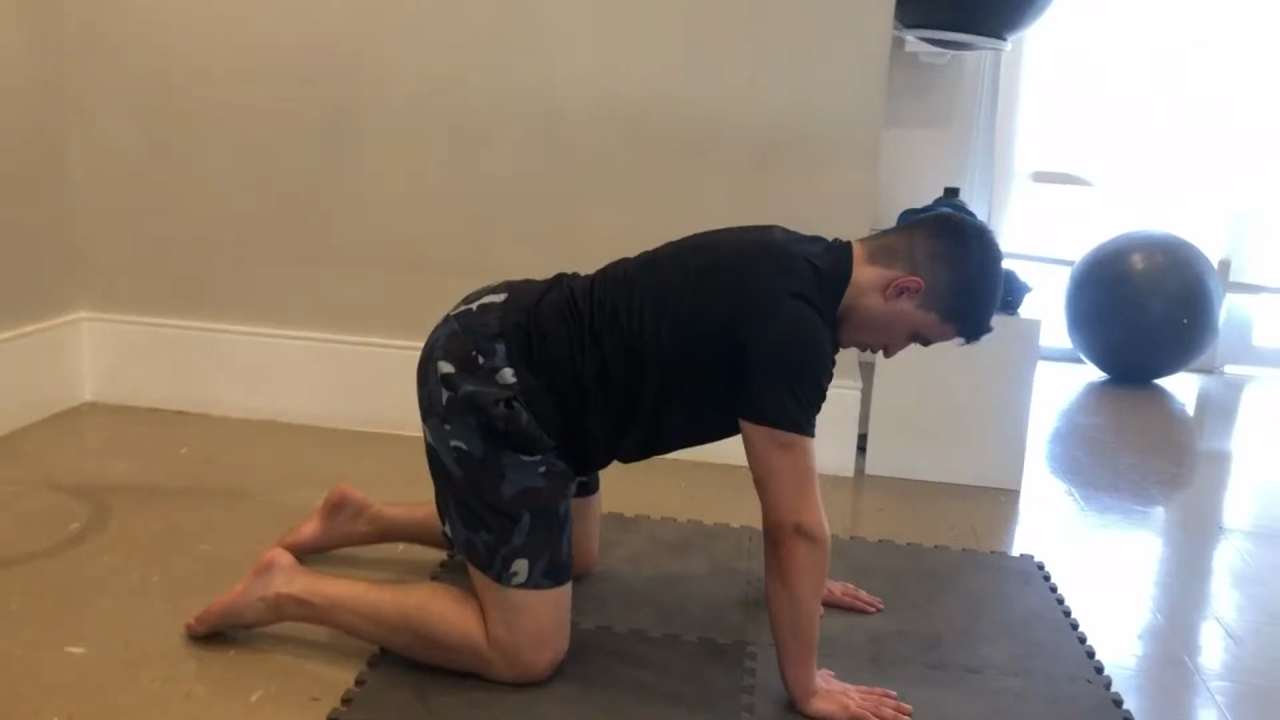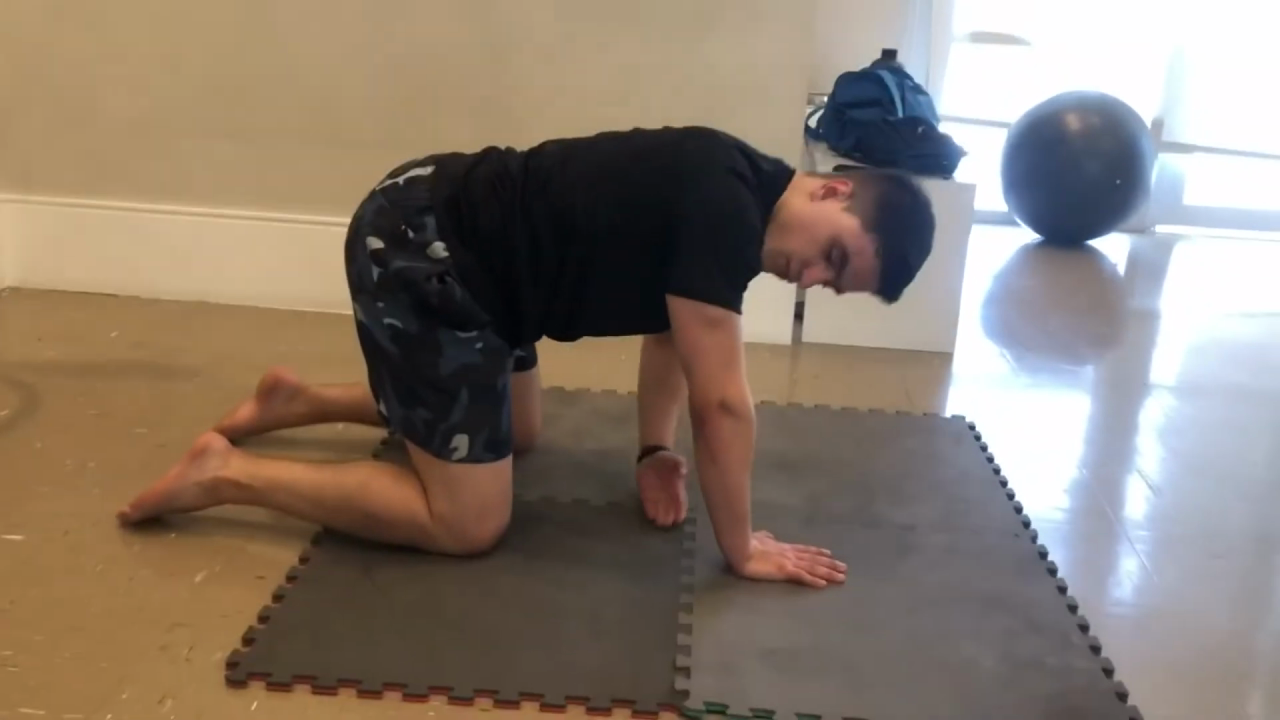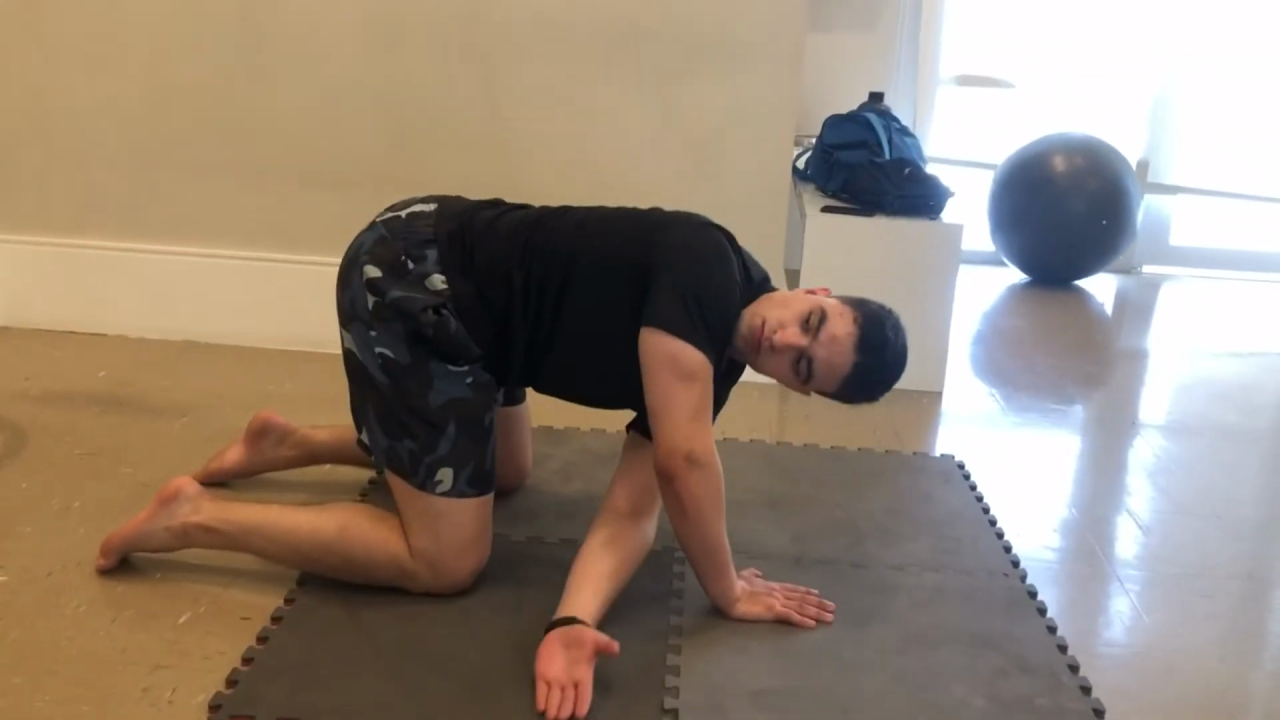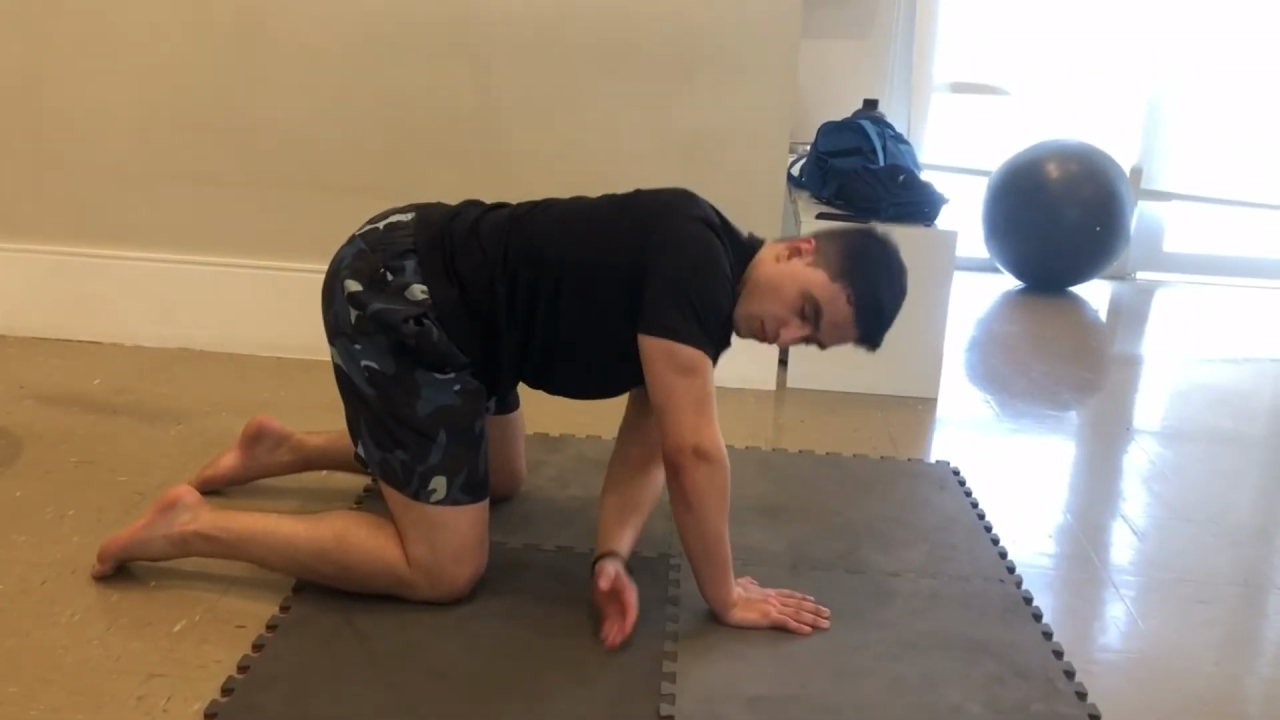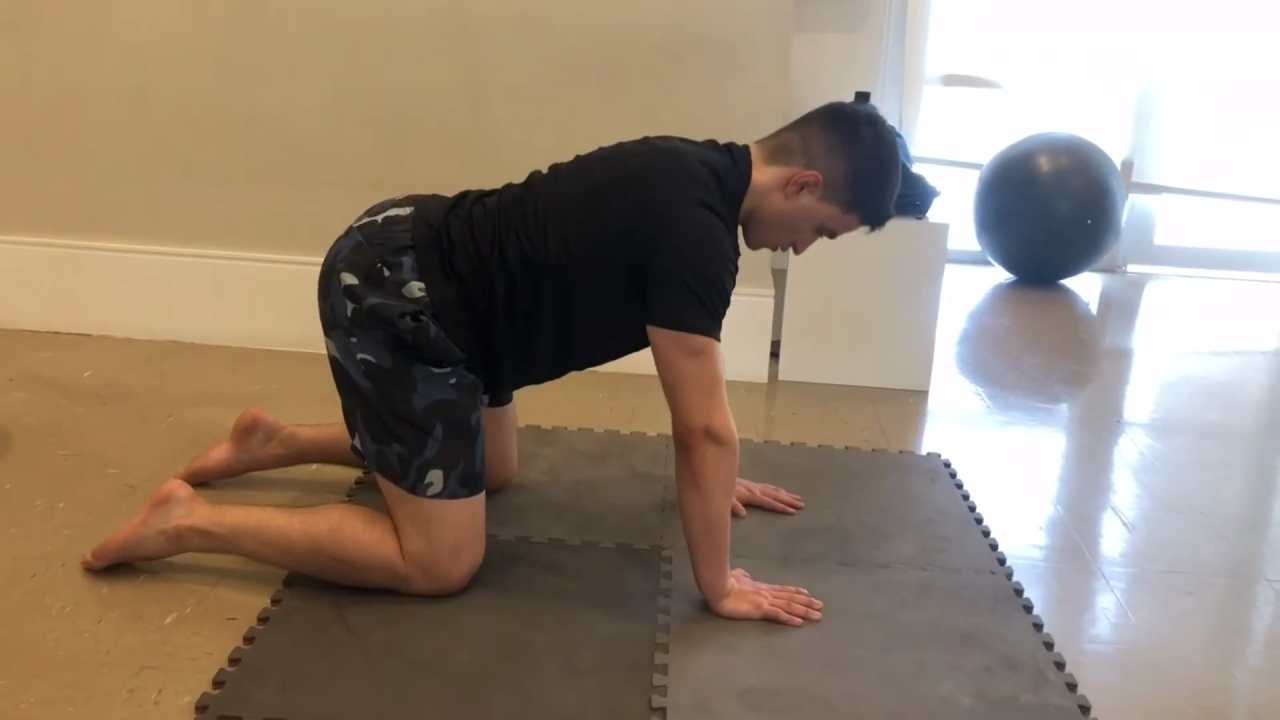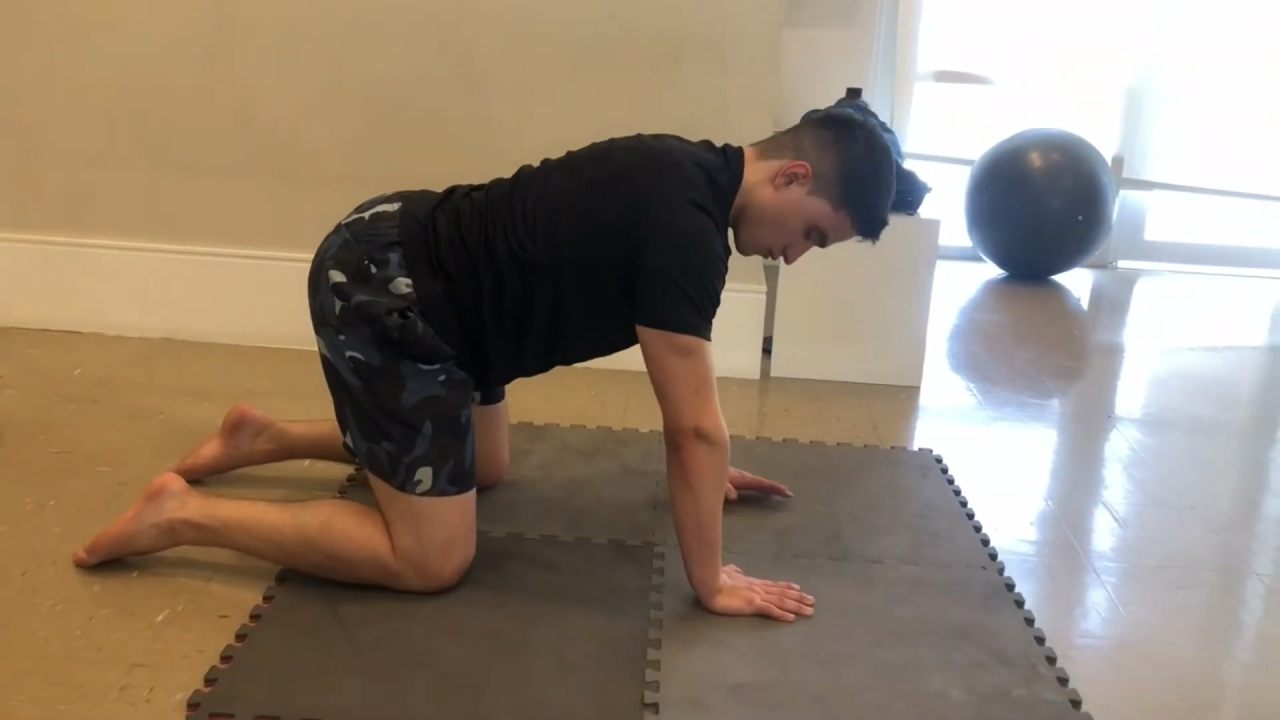
dt=0.7s
person 1, frame 1
left shoulder: (798, 275)
right shoulder: (793, 319)
right elbow: (796, 526)
left wrist: (804, 577)
left hip: (511, 355)
right hip: (487, 382)
left knee: (572, 560)
right knee: (526, 650)
left ankle: (364, 518)
right ankle: (288, 590)
person 1, frame 2
left shoulder: (735, 198)
right shoulder: (724, 204)
left elbow: (667, 327)
right elbow: (720, 402)
left wrist: (655, 451)
right wrist: (742, 548)
left hip: (447, 239)
right hip: (417, 252)
left knee: (515, 434)
right knee: (470, 523)
left ankle: (302, 399)
right ankle: (229, 473)
person 1, frame 3
left shoulder: (713, 360)
right shoulder: (708, 268)
left elbow: (630, 508)
right elbow: (684, 460)
left wrist: (571, 624)
right wrist: (728, 591)
left hip: (441, 290)
right hip: (409, 279)
left knee: (504, 472)
right knee: (447, 559)
left ankle: (288, 440)
right ankle: (198, 516)
person 1, frame 4
left shoulder: (706, 307)
right shoulder: (693, 256)
left elbow: (644, 453)
right elbow: (693, 450)
left wrist: (611, 559)
right wrist: (724, 595)
left hip: (422, 290)
right hip: (393, 297)
left knee: (500, 478)
right knee: (444, 569)
left ankle: (283, 448)
right ankle: (194, 526)
person 1, frame 5
left shoulder: (697, 179)
right shoulder: (696, 227)
right elbow: (703, 428)
left wrist: (715, 476)
right wrist: (719, 585)
left hip: (410, 260)
right hip: (391, 295)
left knee: (491, 471)
right knee: (441, 562)
left ankle: (275, 439)
right ankle: (190, 521)
person 1, frame 6
left shoulder: (688, 180)
right shoulder: (684, 225)
right elbow: (693, 426)
left wrist: (706, 469)
right wrist: (711, 581)
left hip: (403, 261)
right hip: (381, 293)
left knee: (483, 469)
right knee: (432, 558)
left ankle: (265, 435)
right ankle: (184, 514)
